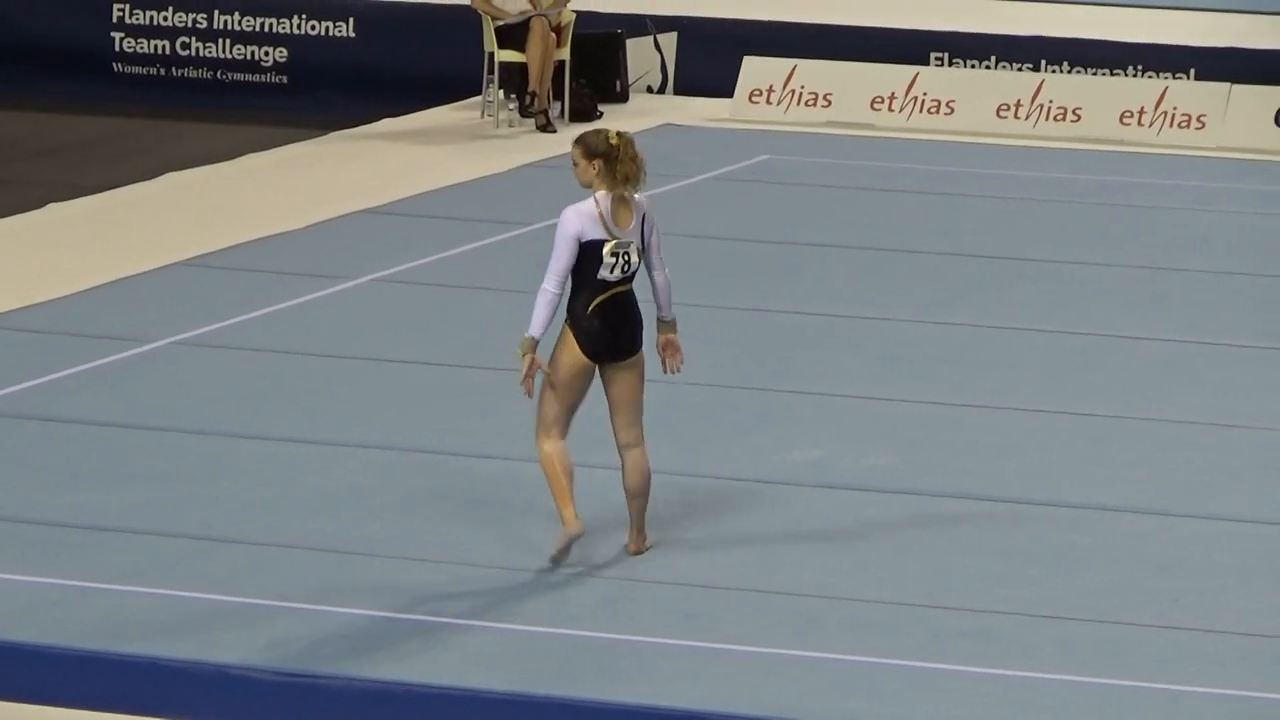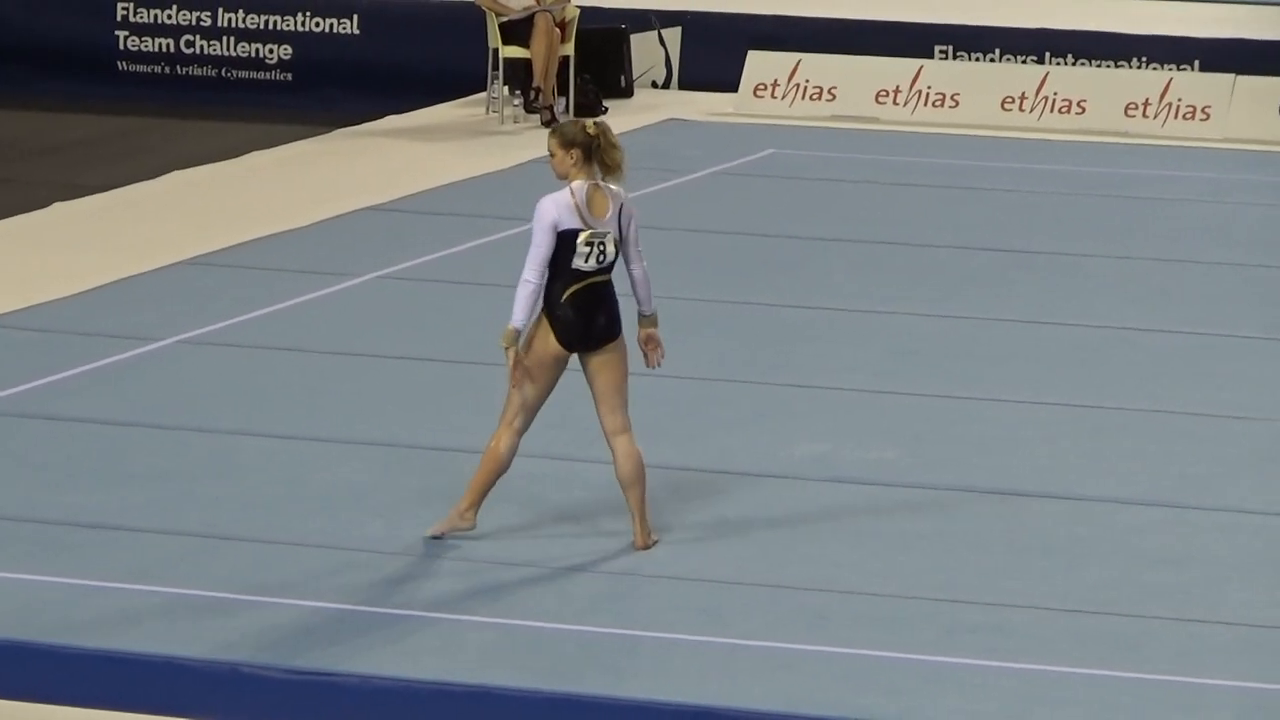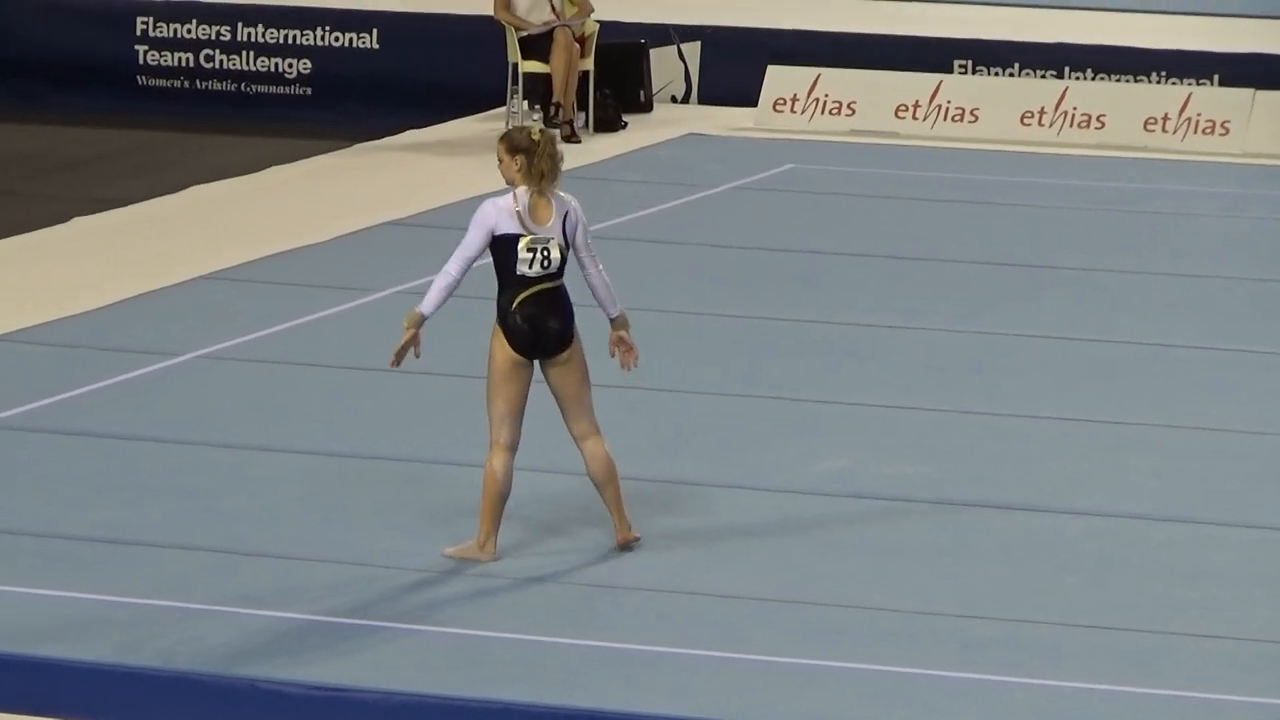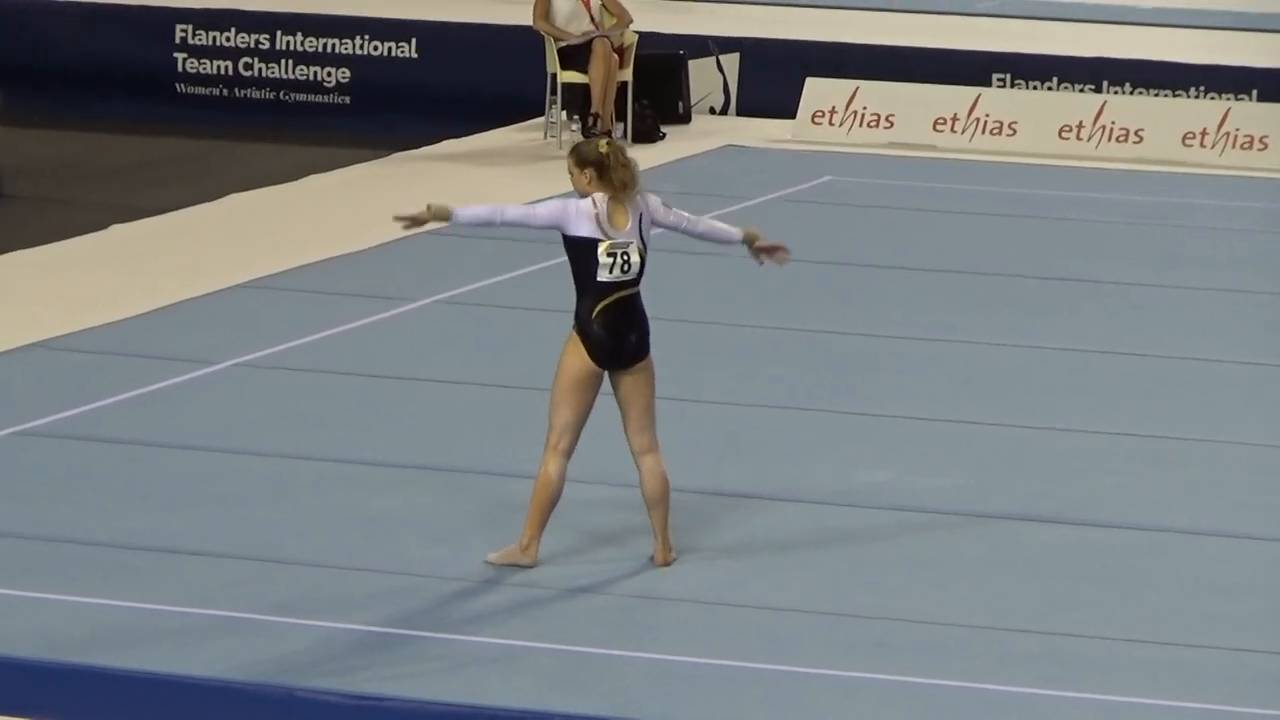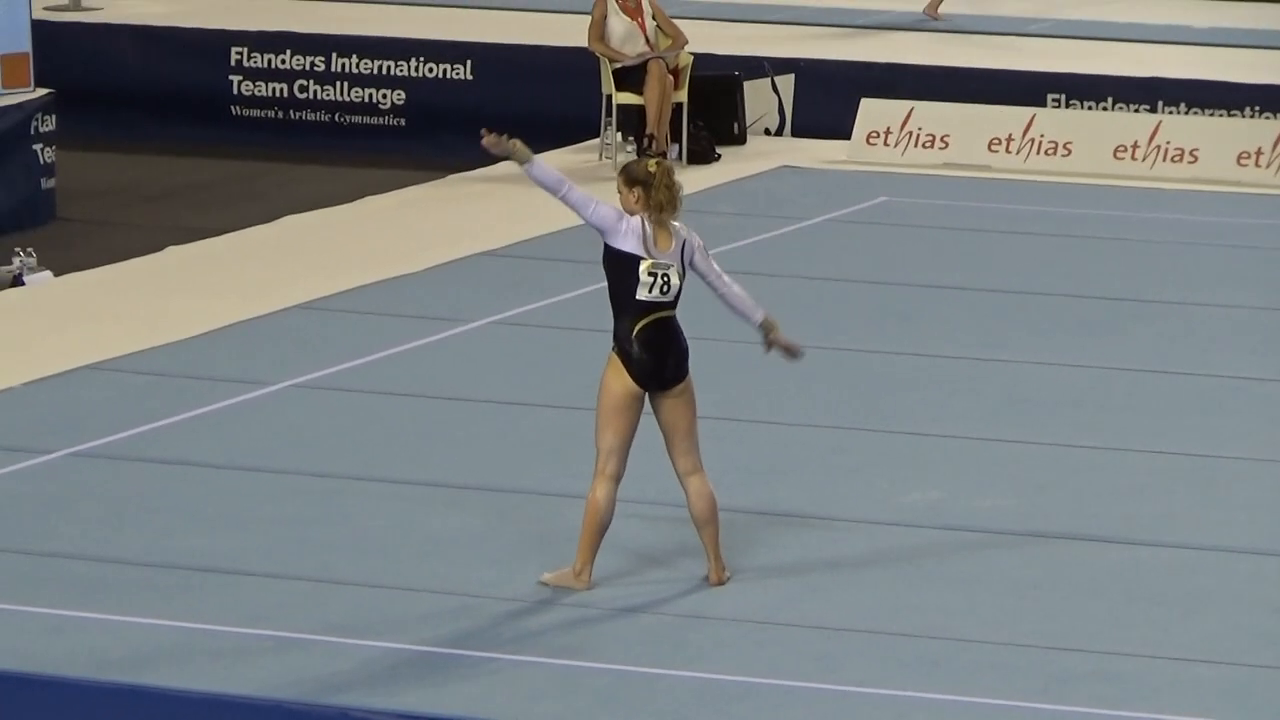
dt=0.5s
person 1, frame 1
left shoulder: (577, 216)
right shoulder: (641, 209)
left elbow: (553, 285)
right elbow: (658, 272)
left wrist: (530, 345)
right wrist: (667, 327)
left hip: (585, 329)
right hip: (627, 326)
left knee: (550, 433)
right knee: (631, 440)
left ankle: (569, 519)
right ankle: (637, 535)
person 1, frame 2
left shoulder: (551, 206)
right shoulder: (619, 201)
left elbow: (533, 276)
right elbow: (636, 265)
left wrist: (514, 337)
right wrist: (648, 320)
left hip: (562, 319)
right hip: (603, 319)
left knee: (512, 425)
right knee: (619, 430)
left ankle: (465, 514)
right ankle: (642, 529)
person 1, frame 3
left shoulder: (495, 210)
right shoulder: (568, 206)
left elbow: (455, 269)
right elbow: (592, 269)
left wrist: (416, 321)
right wrist: (619, 323)
left hip: (516, 326)
right hip: (559, 323)
left knee: (503, 444)
right knee: (587, 432)
left ankle: (485, 542)
right ankle: (622, 527)
person 1, frame 4
left shoulder: (572, 211)
right shoulder: (642, 207)
left elbow: (505, 213)
right elbow: (695, 223)
left wrist: (442, 212)
right wrist: (748, 239)
left hip: (592, 335)
right hip: (634, 334)
left knee: (558, 448)
right knee: (646, 448)
left ankle: (527, 546)
right ankle: (663, 547)
person 1, frame 5
left shoulder: (621, 227)
right shoulder: (685, 237)
left elbow: (565, 191)
right elbow: (725, 285)
left wrist: (519, 154)
right wrist: (767, 327)
left hip: (632, 358)
right hip: (673, 355)
left knee: (607, 472)
right knee: (691, 470)
left ankle: (581, 570)
right ankle: (716, 566)
